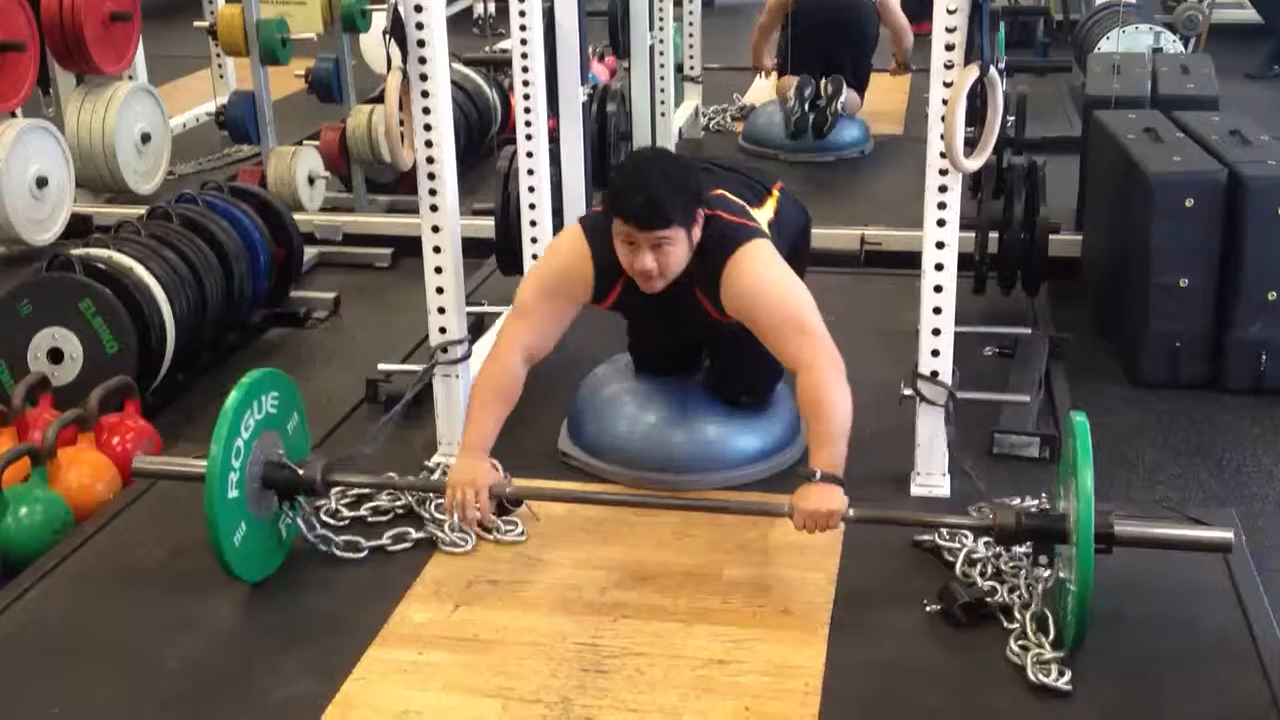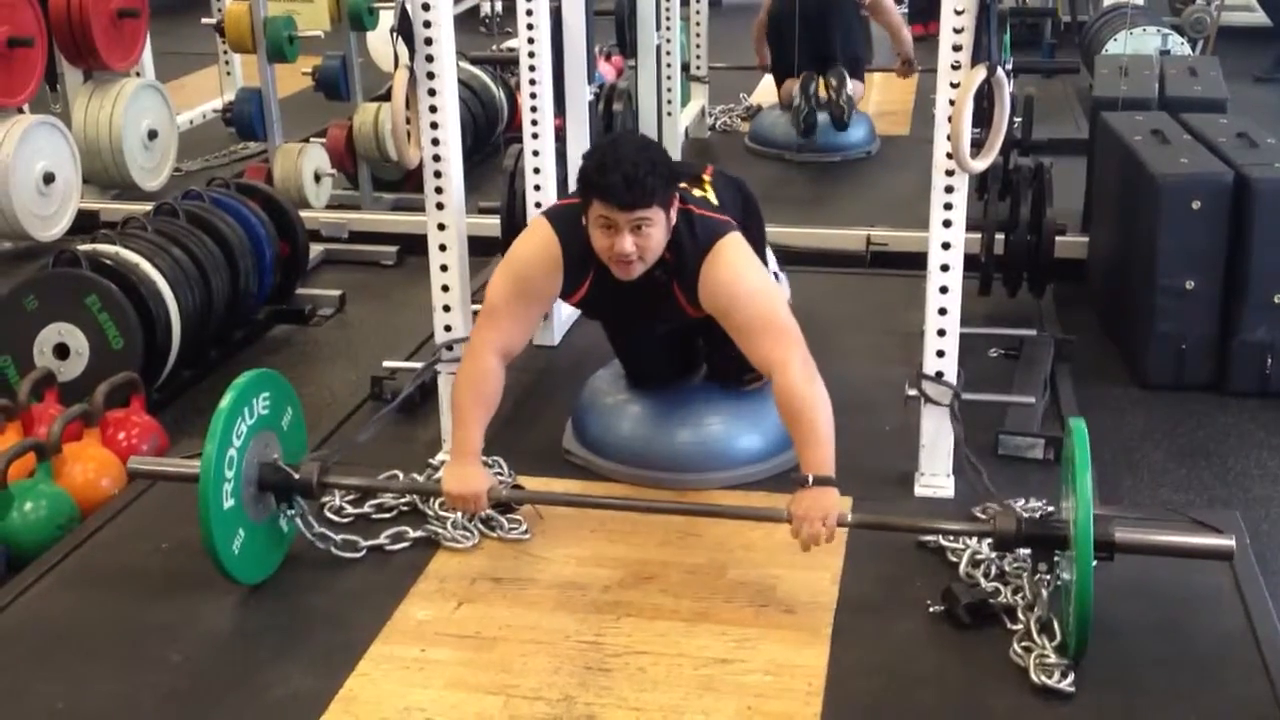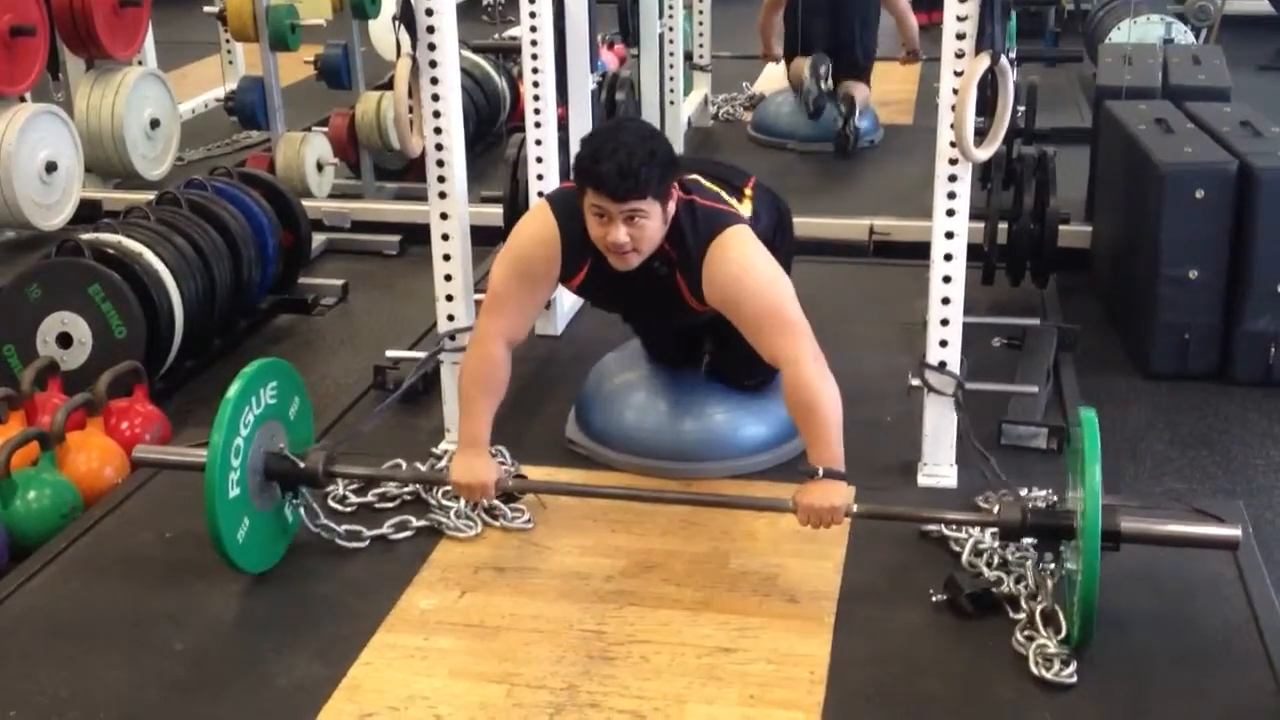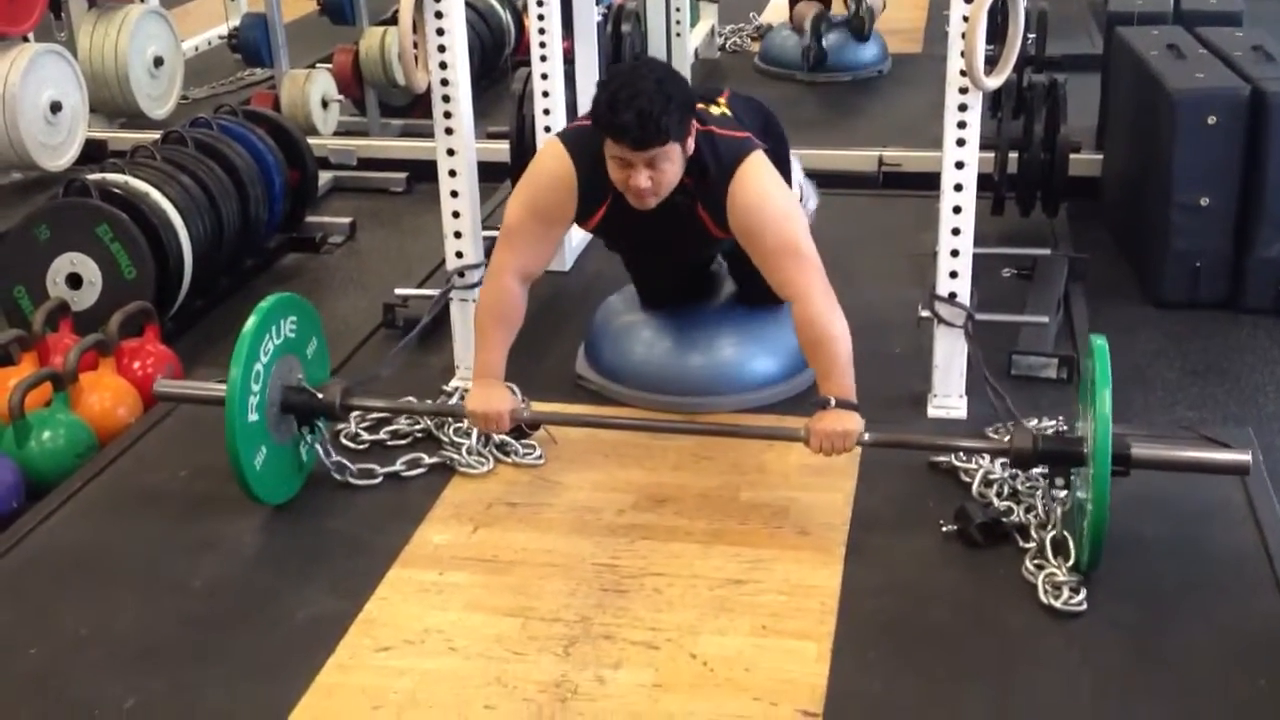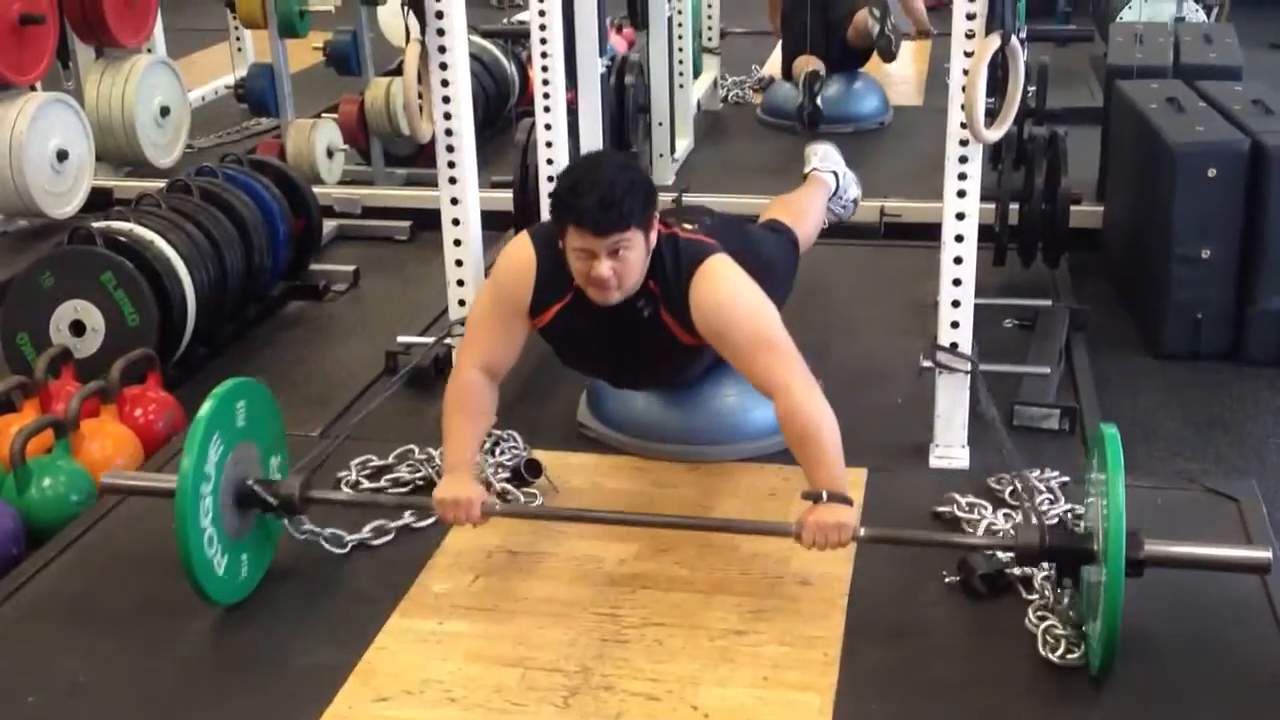
dt=1s
person 1, frame 1
left shoulder: (747, 261)
right shoulder: (584, 248)
left elbow: (820, 364)
right elbow: (515, 349)
left wrist: (824, 478)
right wrist: (473, 455)
left knee: (742, 392)
right knee: (658, 368)
right ankle: (699, 339)
person 1, frame 2
left shoulder: (720, 254)
right shoulder: (550, 243)
left elbow: (790, 364)
right elbow: (488, 349)
left wrist: (817, 483)
right wrist: (465, 460)
left knee: (740, 373)
right knee: (654, 378)
left ankle: (768, 286)
right ankle: (685, 340)
person 1, frame 3
left shoulder: (726, 249)
right shoulder: (549, 229)
left elbow: (798, 356)
right elbow: (494, 338)
left wrist: (827, 475)
right wrist: (473, 449)
left knee: (744, 376)
right knee: (668, 357)
person 1, frame 4
left shoulder: (743, 172)
right shoulder: (564, 165)
left elbow: (808, 291)
right elbow: (511, 274)
left wrist: (839, 404)
right wrist: (488, 380)
left knee: (761, 298)
right knee: (668, 301)
left ankle: (794, 191)
right ankle: (710, 259)
person 1, frame 5
left shoulder: (710, 280)
right shoulder: (528, 265)
left elbow: (792, 386)
right elbow: (476, 371)
left wrist: (831, 498)
right wrist: (459, 473)
left hip: (730, 257)
left knee: (776, 239)
left ankle: (824, 176)
